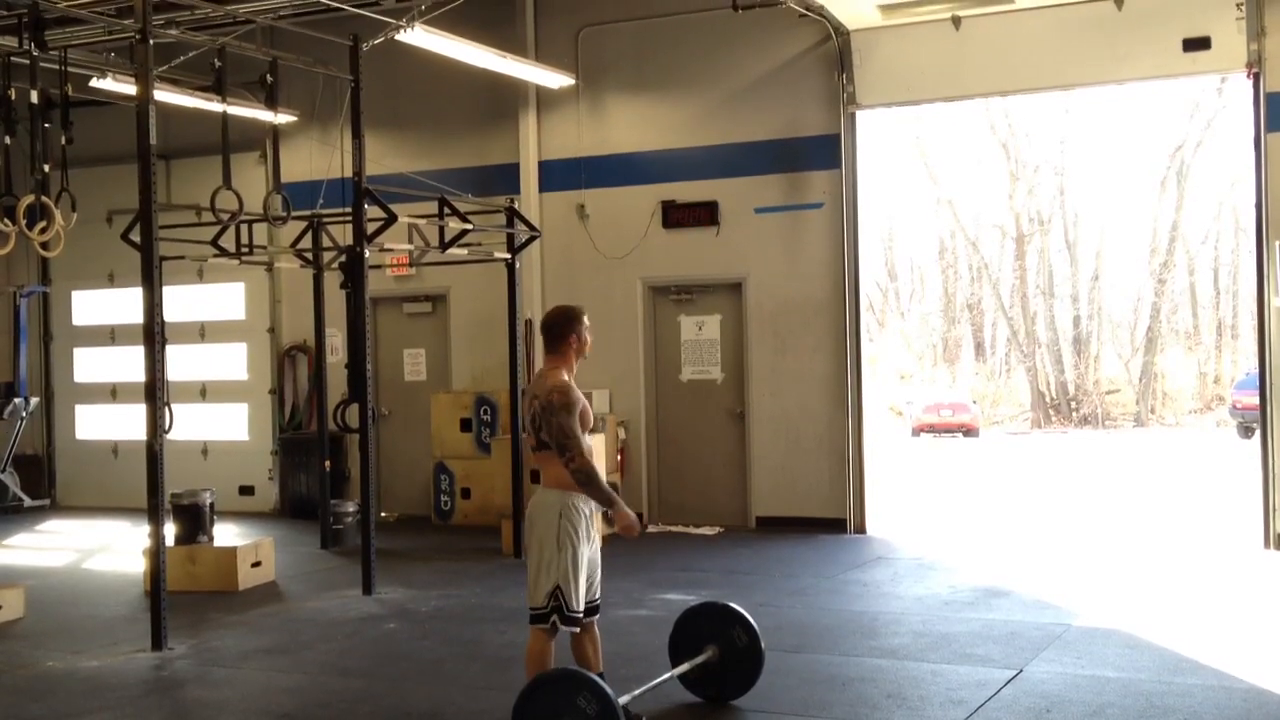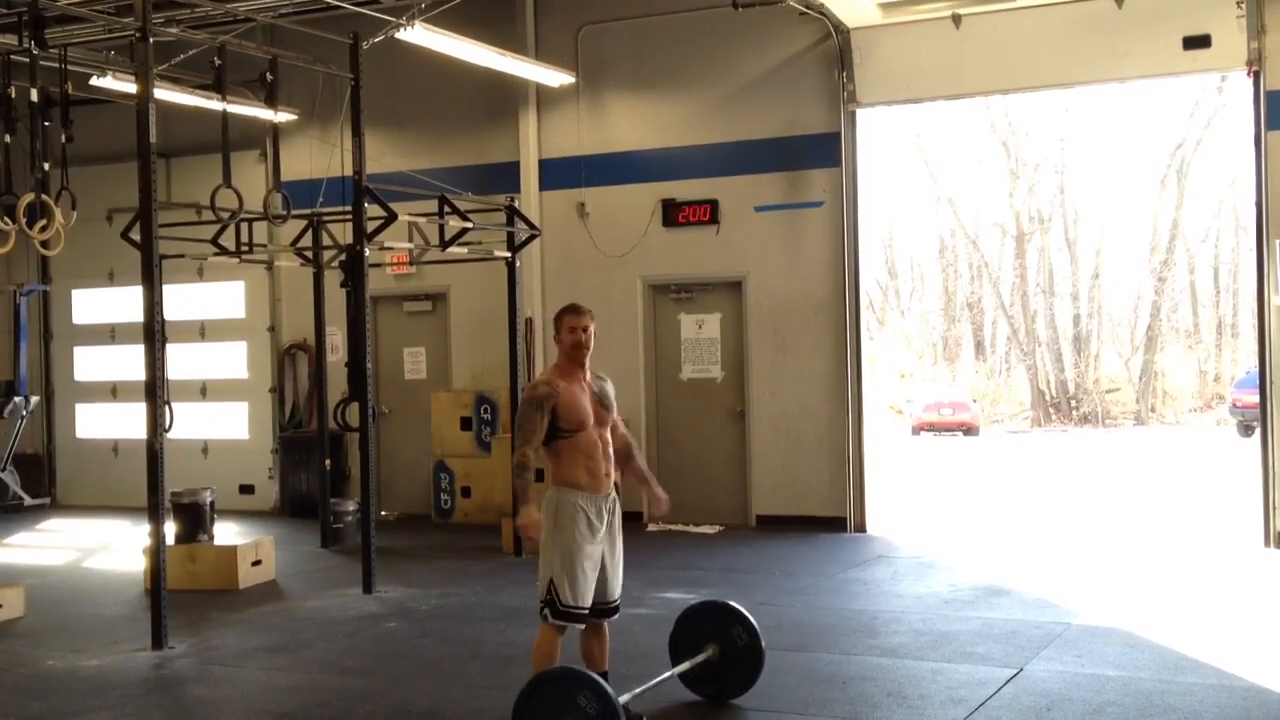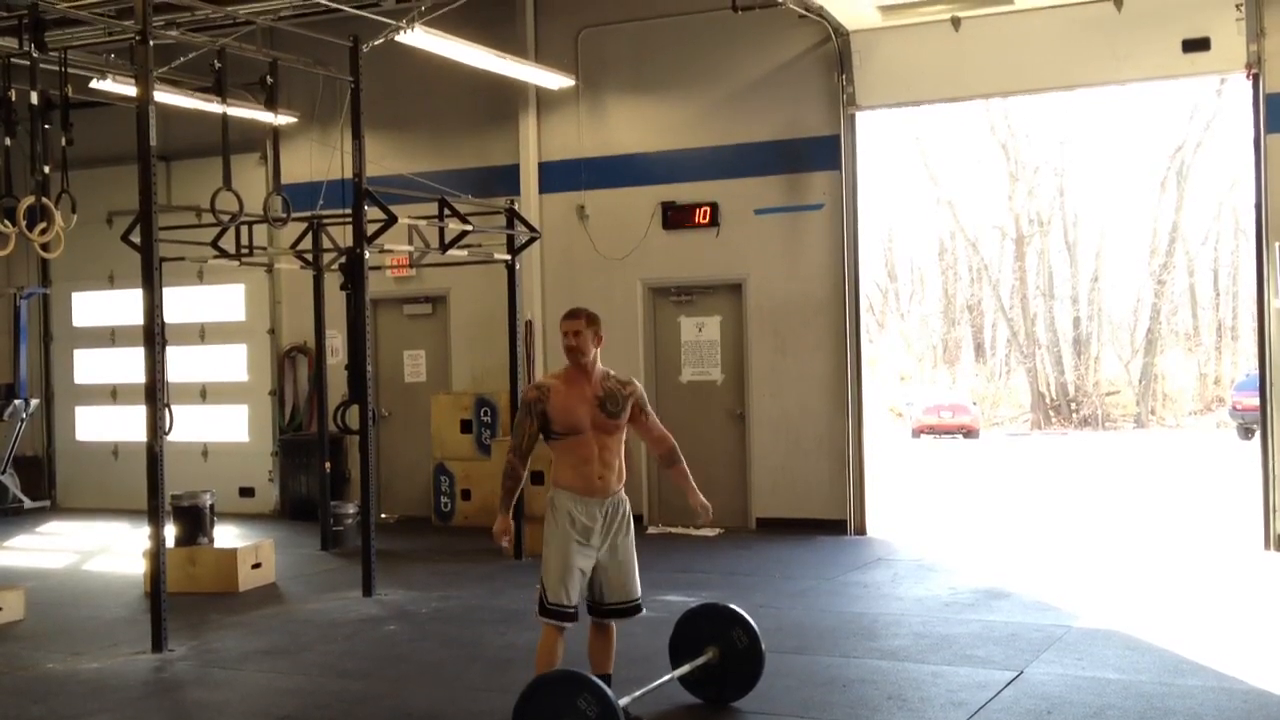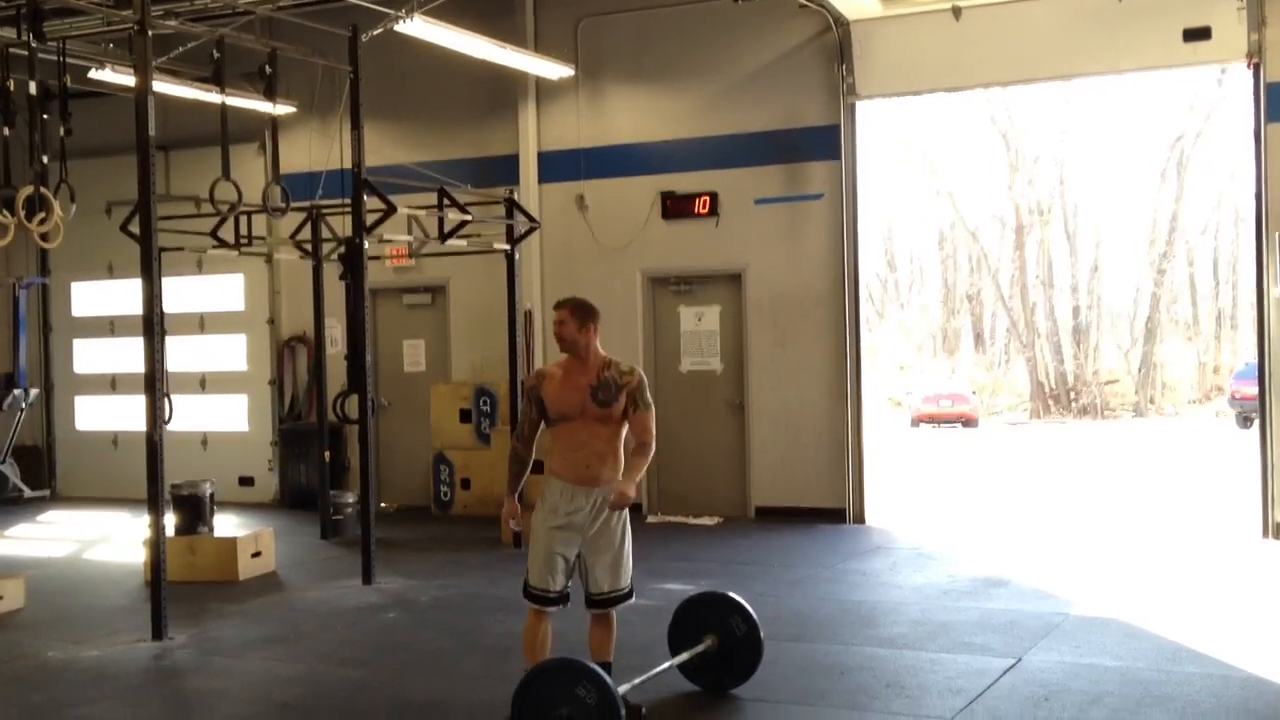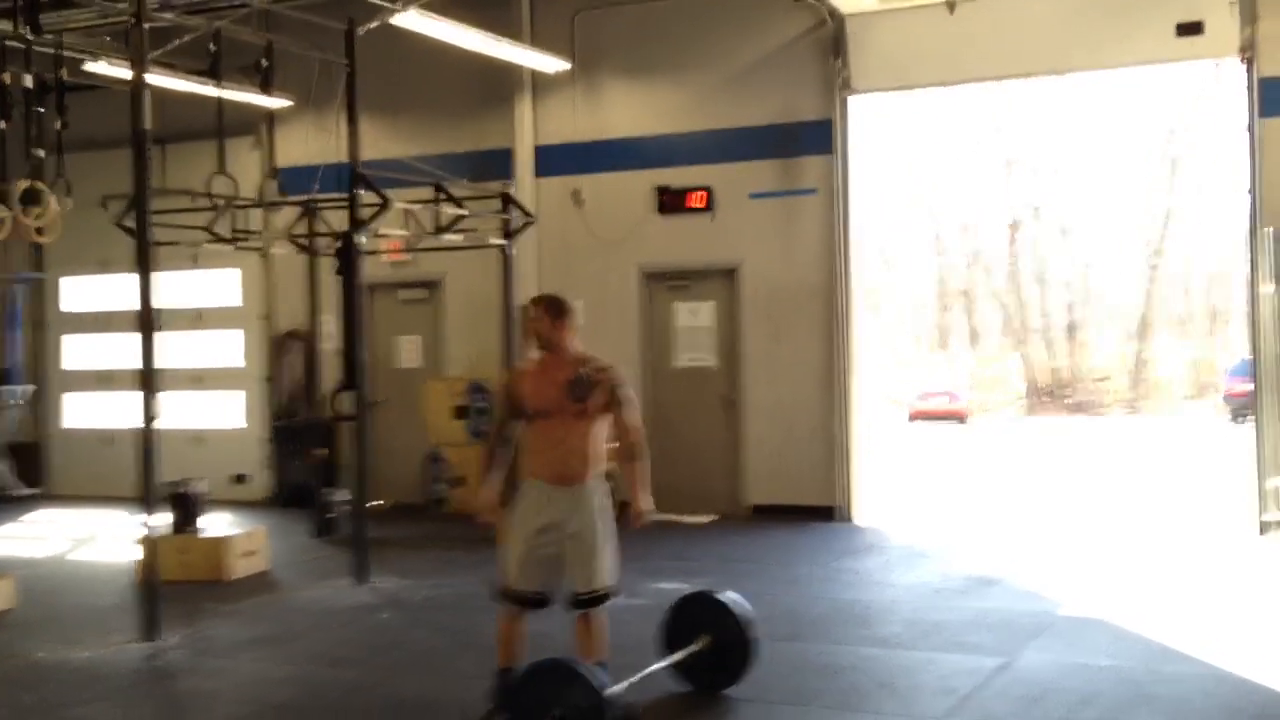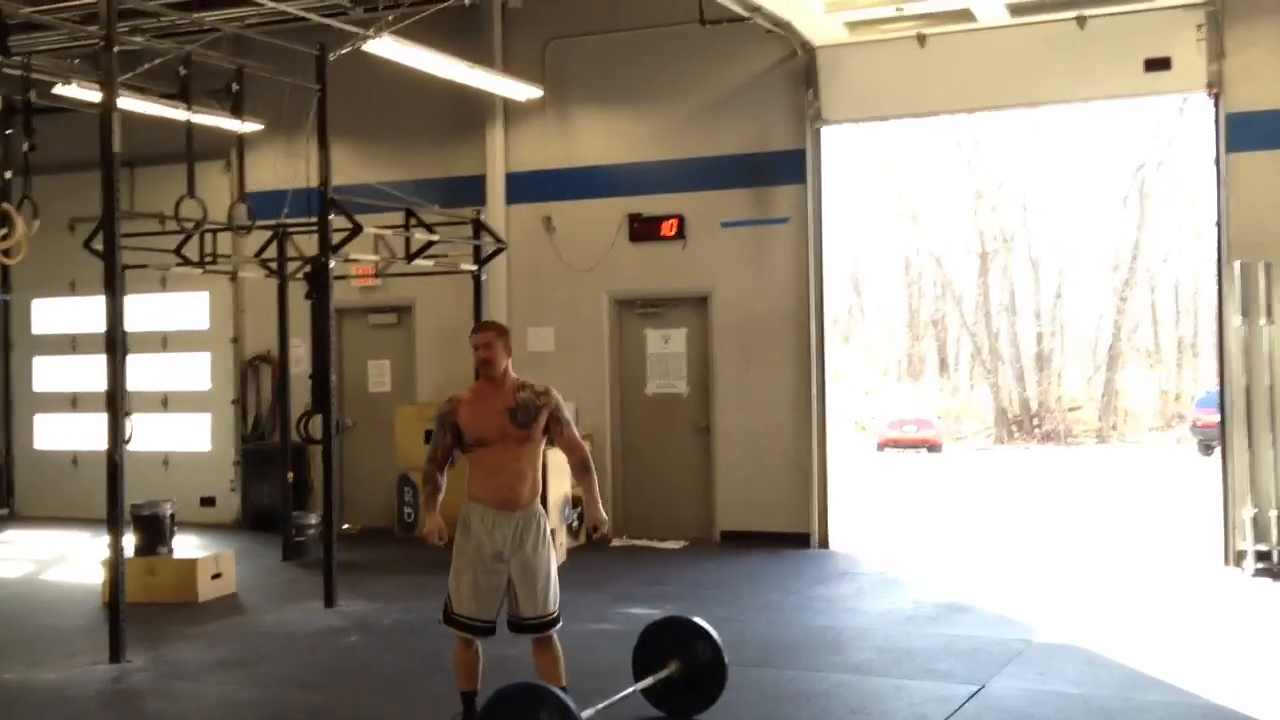
dt=0.3s
person 1, frame 1
left shoulder: (546, 384)
right shoulder: (560, 390)
right elbow: (576, 461)
right wrist: (617, 507)
left hip: (576, 507)
right hip: (562, 508)
left knee: (585, 614)
right knee: (550, 619)
person 1, frame 2
left shoulder: (602, 385)
right shoulder: (545, 390)
left elbow: (621, 441)
right elbow: (524, 452)
left wrist: (651, 486)
right wrist: (527, 506)
left hip: (608, 506)
right hip: (570, 507)
left knee: (599, 612)
right knee: (559, 617)
person 1, frame 3
left shoulder: (626, 390)
right shoulder: (542, 393)
left elbow: (661, 443)
right elbow: (518, 456)
left wrist: (692, 492)
right wrist: (504, 512)
left hip: (615, 509)
right hip: (569, 510)
left knee: (607, 615)
right knee: (557, 618)
person 1, frame 4
left shoulder: (628, 378)
right shoulder: (543, 381)
left elbow: (645, 439)
right elbow: (523, 441)
left wrist: (630, 480)
right wrist: (512, 494)
left hip: (608, 499)
right hip: (559, 497)
left knee: (605, 603)
right knee: (541, 601)
person 1, frame 5
left shoulder: (602, 376)
right shoulder: (520, 378)
left elbow: (630, 436)
right elbow: (499, 436)
left wrist: (640, 490)
right wrist: (488, 487)
left hip: (585, 497)
right hip: (534, 496)
left knee: (589, 603)
right knee: (515, 601)
right ankle: (504, 691)
person 1, frame 6
left shoulder: (543, 399)
right shoulder: (457, 407)
left elbow: (578, 452)
right elbow: (435, 464)
left wrist: (593, 501)
right wrist: (431, 511)
left hip: (530, 522)
right hip: (480, 523)
left knee: (544, 627)
right knee: (468, 628)
